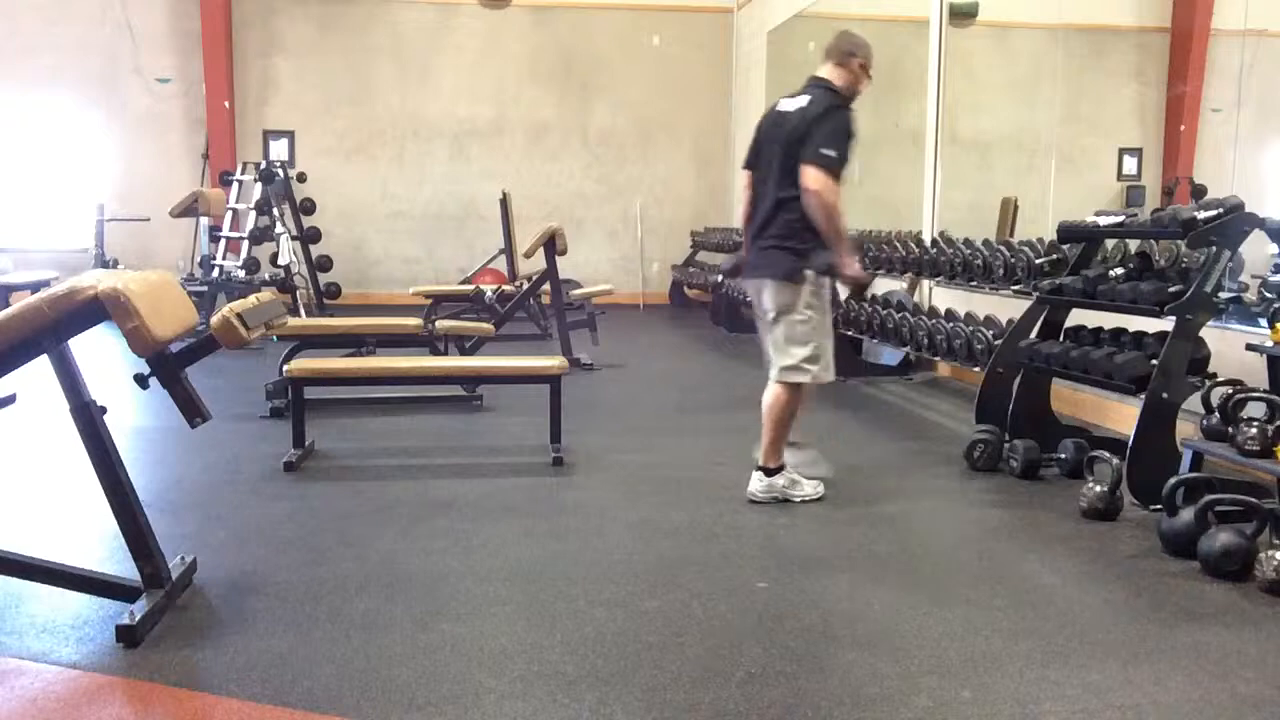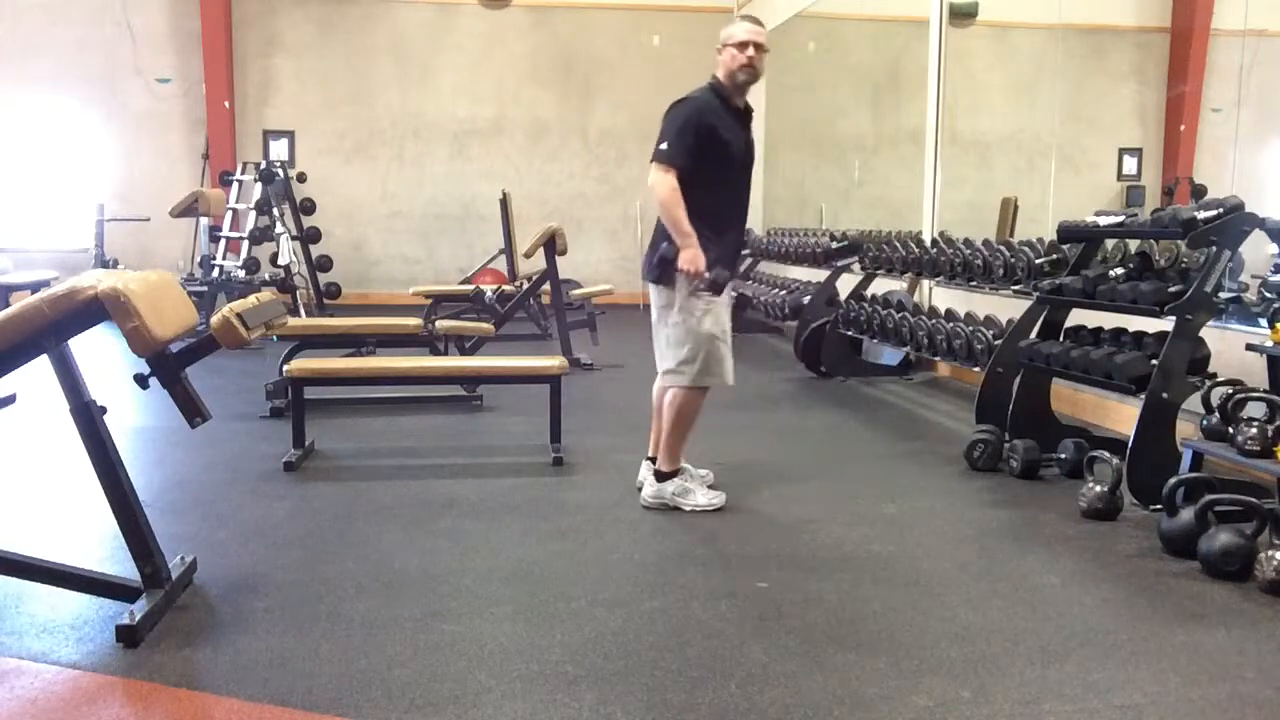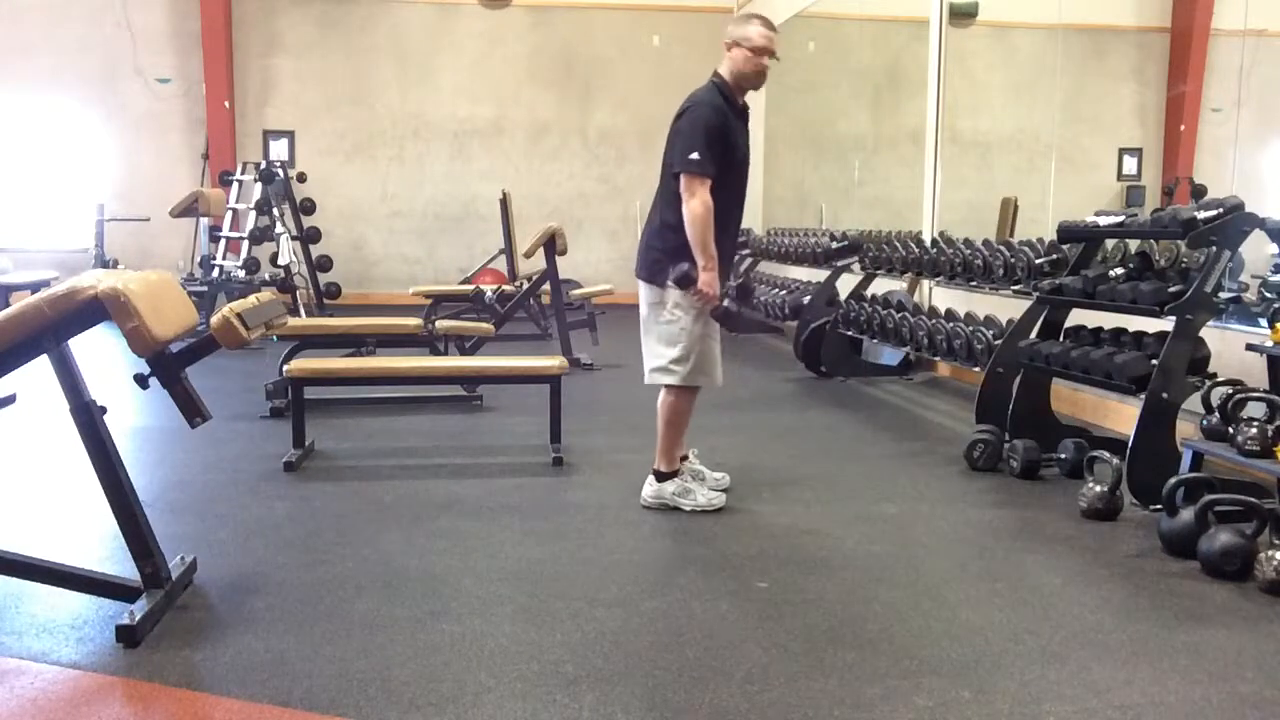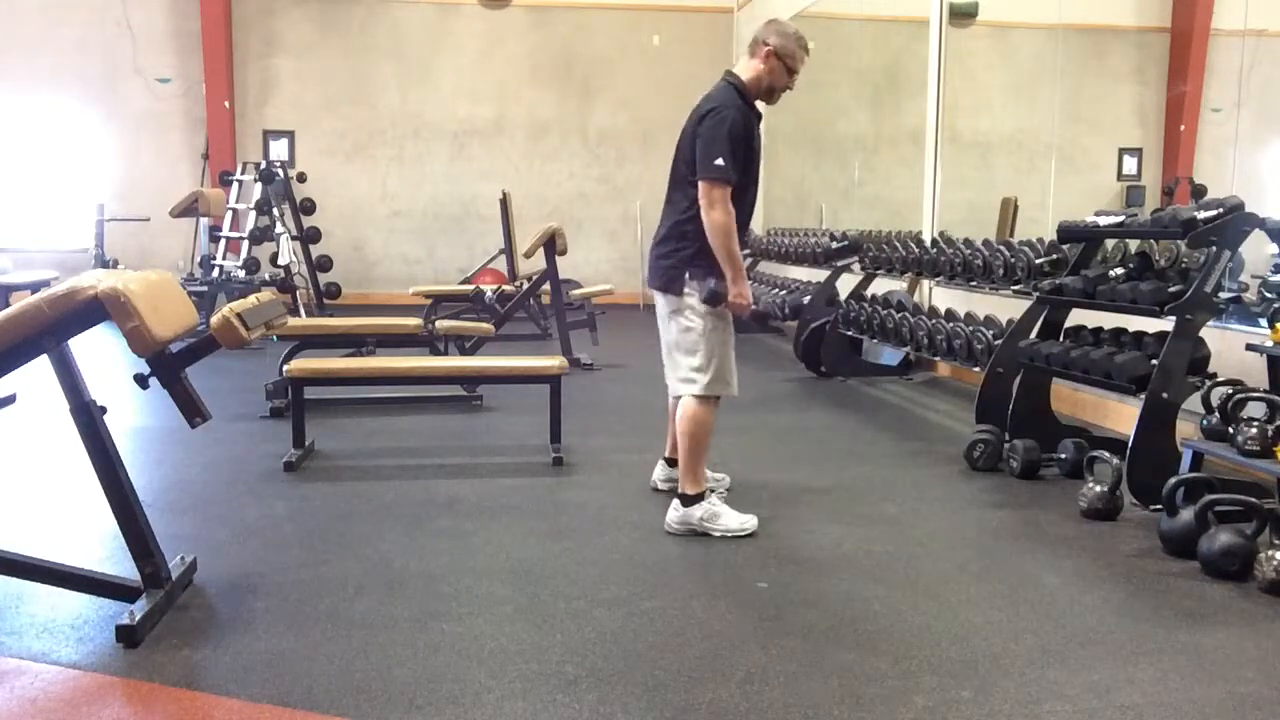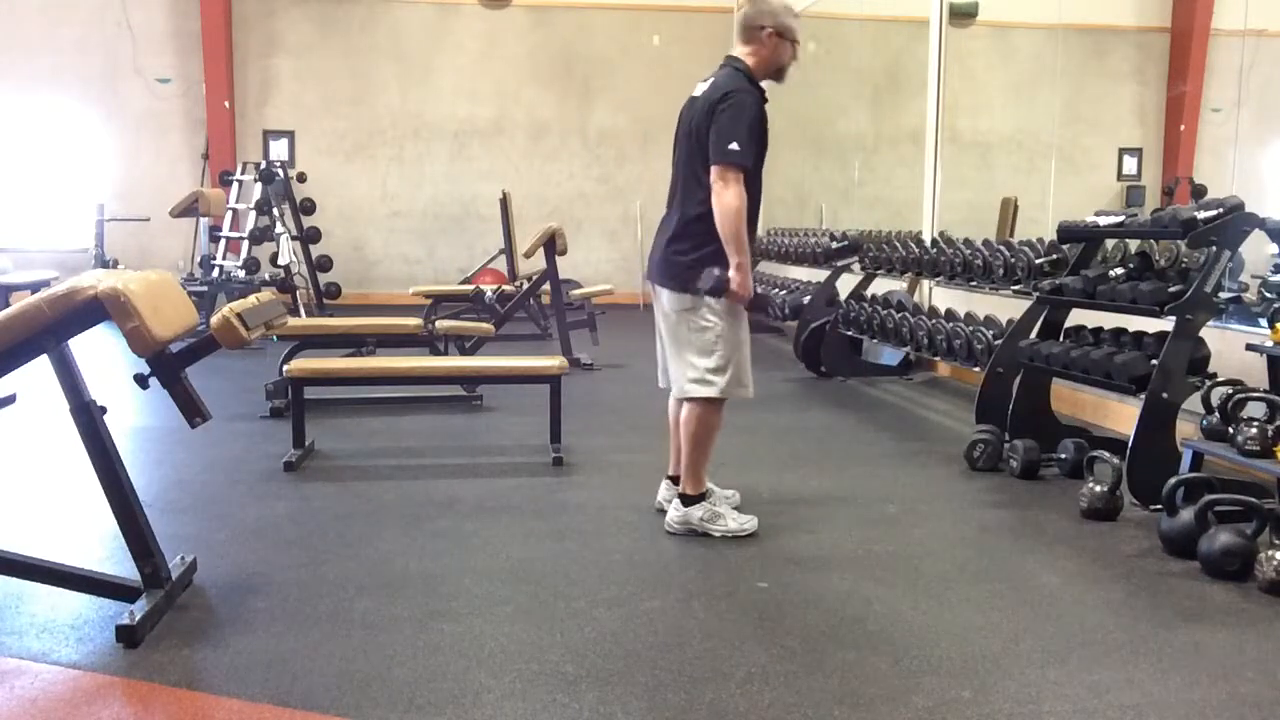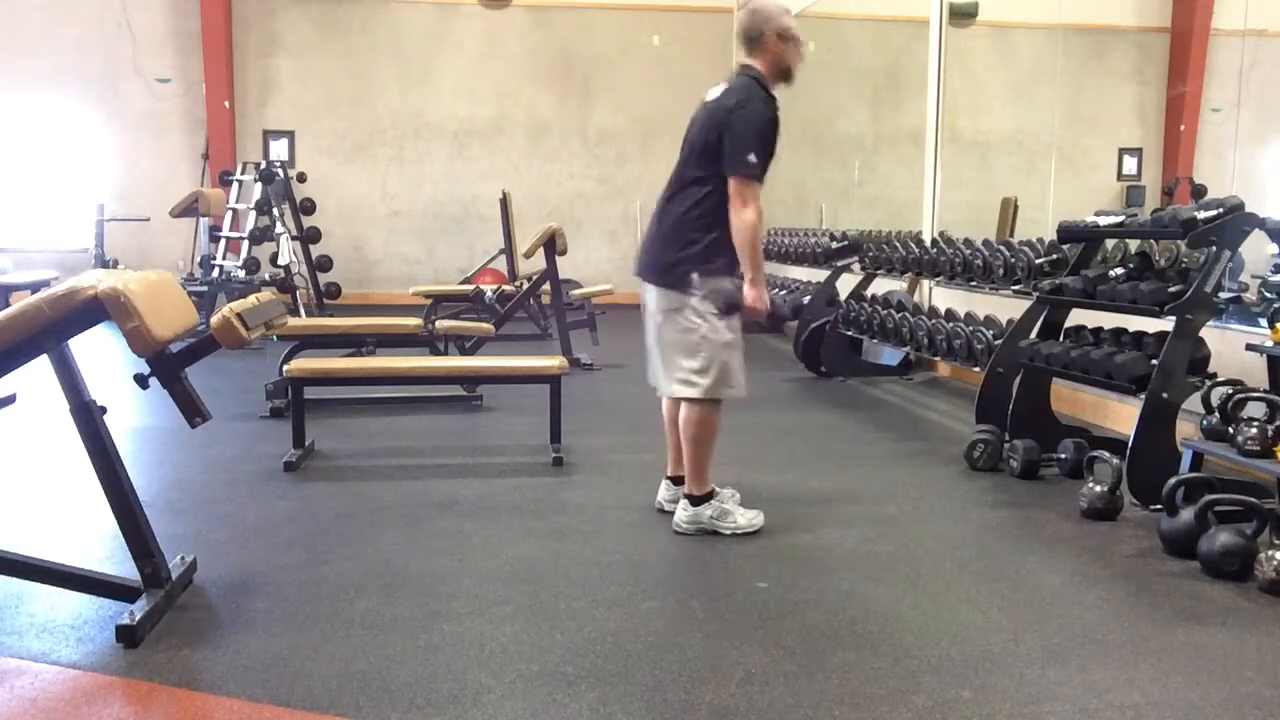
dt=0.7s
person 1, frame 1
left shoulder: (780, 109)
right shoulder: (834, 114)
left elbow: (749, 184)
right elbow: (816, 186)
left wrist: (749, 245)
right wrist: (846, 254)
left hip: (764, 255)
right hip: (796, 260)
left knee: (794, 362)
right knee: (797, 368)
left ankle: (777, 453)
right ankle: (770, 474)
person 1, frame 2
left shoulder: (740, 116)
right shoulder: (696, 109)
right elbow: (661, 179)
right wrist: (687, 245)
left hip: (711, 265)
right hip: (689, 267)
left knee: (676, 368)
right knee: (697, 373)
left ankle: (657, 461)
right ankle: (666, 477)
person 1, frame 3
left shoulder: (732, 110)
right shoulder: (705, 109)
right elbow: (694, 194)
left wrist: (716, 265)
right wrist: (708, 268)
left hip: (682, 264)
right hip: (679, 266)
left knee: (686, 373)
right knee: (685, 374)
left ankle: (679, 462)
right ankle: (665, 479)
person 1, frame 4
left shoulder: (732, 106)
right shoulder: (726, 112)
right elbow: (713, 202)
left wrist: (729, 272)
right wrist: (736, 278)
left hip: (684, 265)
right hip: (694, 270)
left knee: (690, 376)
right knee: (703, 385)
left ankle: (672, 465)
right ankle: (691, 502)
person 1, frame 5
left shoulder: (712, 88)
right shoulder: (740, 96)
right elbow: (727, 185)
right wrist: (739, 265)
left hip: (675, 259)
right hip: (702, 268)
left knee: (687, 382)
right knee: (712, 386)
left ankle: (677, 483)
right ankle: (691, 502)
person 1, frame 6
left shoulder: (725, 96)
right shoulder: (754, 105)
right elbow: (743, 203)
left wrist: (740, 274)
right wrist: (754, 281)
left hip: (669, 258)
right hip: (695, 268)
left knee: (683, 379)
right knee: (704, 383)
left ankle: (677, 482)
right ankle: (698, 502)
